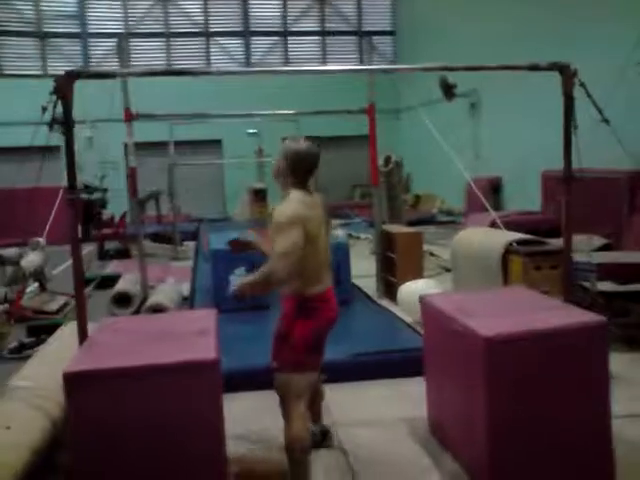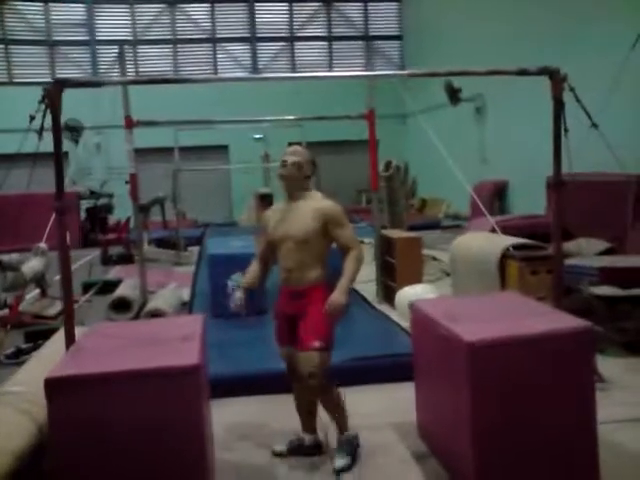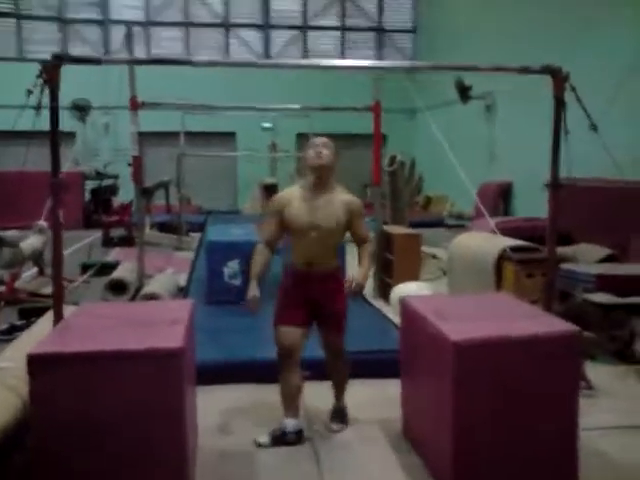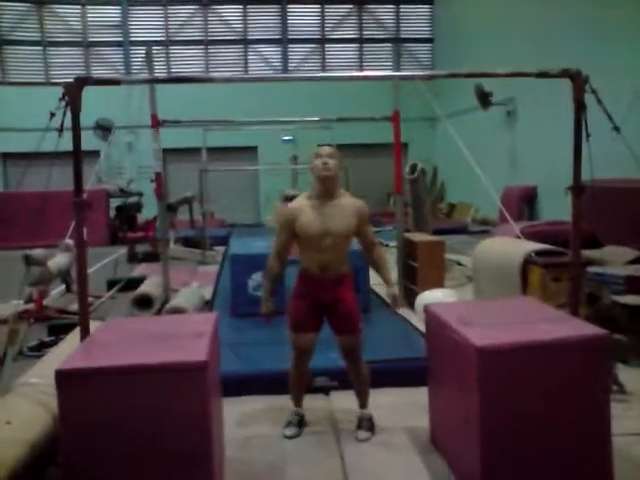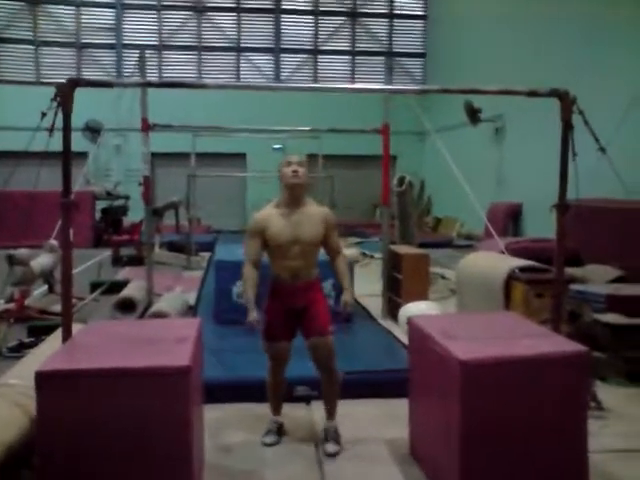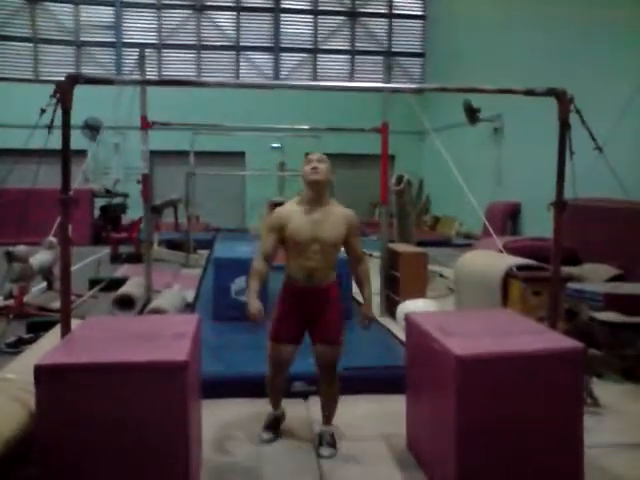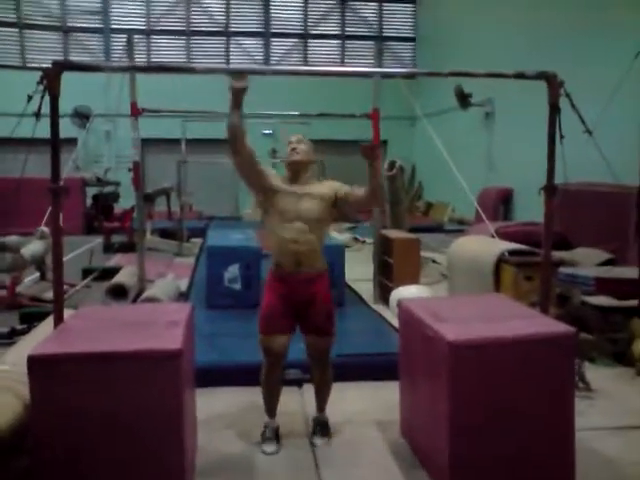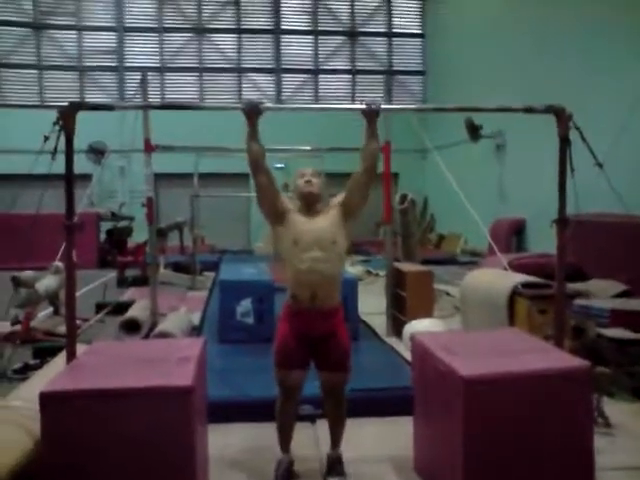
dt=0.5s
person 1, frame 1
left shoulder: (288, 212)
right shoulder: (313, 202)
left elbow: (280, 269)
left wrist: (246, 284)
right wrist: (257, 245)
left hip: (305, 308)
right hip: (320, 301)
left knee: (293, 399)
right knee: (307, 378)
right ankle: (319, 429)
person 1, frame 2
left shoulder: (326, 209)
right shoulder: (271, 215)
left elbow: (354, 251)
right elbow: (262, 259)
left wrist: (341, 290)
right wrist: (242, 288)
left hip: (316, 299)
right hip: (286, 297)
left knee: (314, 375)
right knee: (295, 373)
left ankle: (347, 437)
right ankle: (309, 438)
person 1, frame 3
left shoulder: (349, 203)
right shoulder: (284, 200)
left elbow: (364, 242)
right elbow: (266, 243)
left wrist: (363, 272)
right wrist: (253, 283)
left hip: (331, 283)
right hip: (296, 281)
left knee: (334, 350)
right knee: (287, 351)
left ankle: (339, 406)
right ankle: (291, 426)
person 1, frame 4
left shoulder: (356, 208)
right shoulder: (293, 211)
left elbow: (371, 247)
right elbow: (278, 255)
left wrist: (389, 283)
right wrist: (267, 294)
left hip: (341, 286)
right hip: (306, 286)
left knee: (352, 354)
right knee: (300, 354)
left ankle: (364, 413)
right ankle: (297, 413)
person 1, frame 5
left shoulder: (323, 215)
right shoulder: (262, 219)
left elbow: (336, 254)
right elbow: (251, 265)
left wrist: (347, 289)
right wrist: (251, 306)
left hip: (312, 293)
right hip: (279, 294)
left knee: (326, 361)
right knee: (277, 362)
left ankle: (331, 425)
right ankle: (276, 421)
person 1, frame 6
left shoulder: (346, 217)
right shoulder: (282, 215)
left elbow: (358, 261)
right elbow: (263, 258)
left wrist: (367, 301)
right wrist: (253, 295)
left hip: (327, 297)
right hip: (292, 295)
left knee: (328, 366)
right knee: (278, 363)
left ankle: (327, 429)
right ankle: (276, 413)
person 1, frame 7
left shoulder: (331, 191)
right shoulder: (268, 187)
left elbow: (371, 200)
right elbow: (238, 150)
left wrist: (372, 163)
right wrist: (236, 103)
left hip: (316, 284)
right hip: (280, 283)
left knee: (320, 356)
right knee: (273, 356)
left ankle: (320, 417)
right ankle: (270, 423)
person 1, frame 8
left shoulder: (340, 213)
right shoulder: (282, 215)
left elbow: (367, 171)
right elbow: (259, 171)
left wrist: (371, 126)
right wrist: (252, 125)
left hip: (332, 319)
right hip: (294, 319)
left knee: (335, 391)
right knee: (288, 391)
